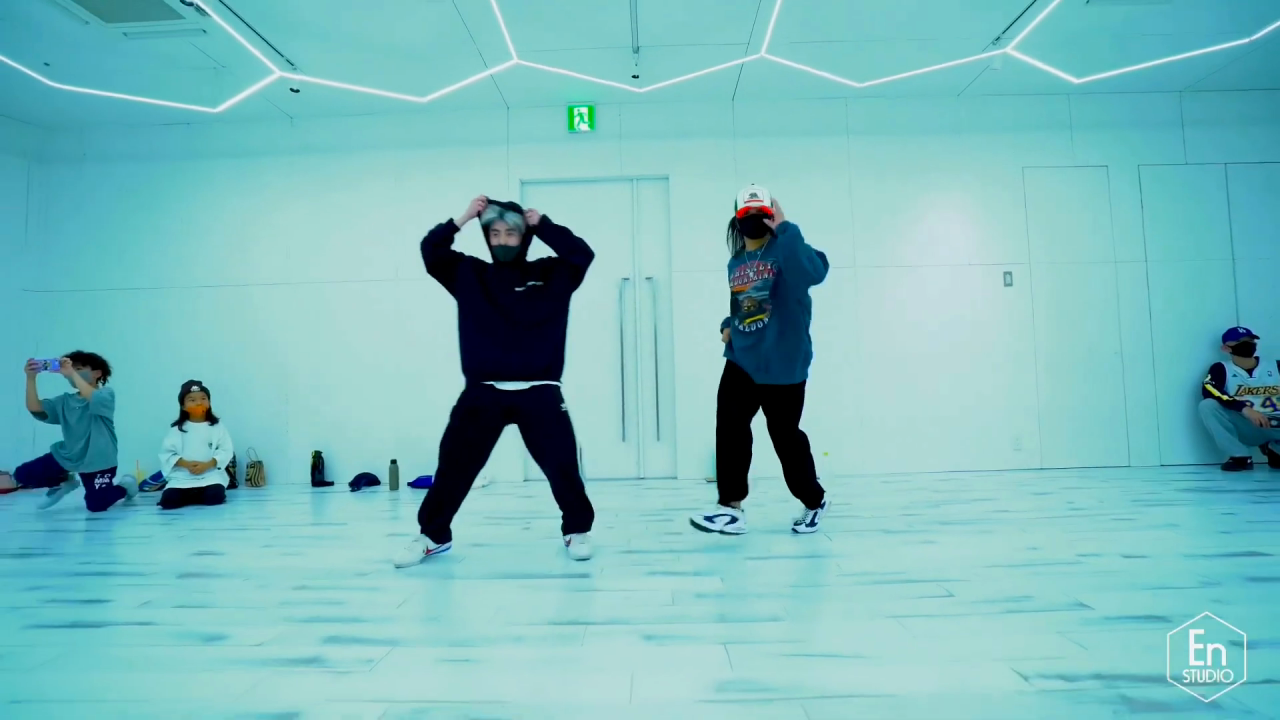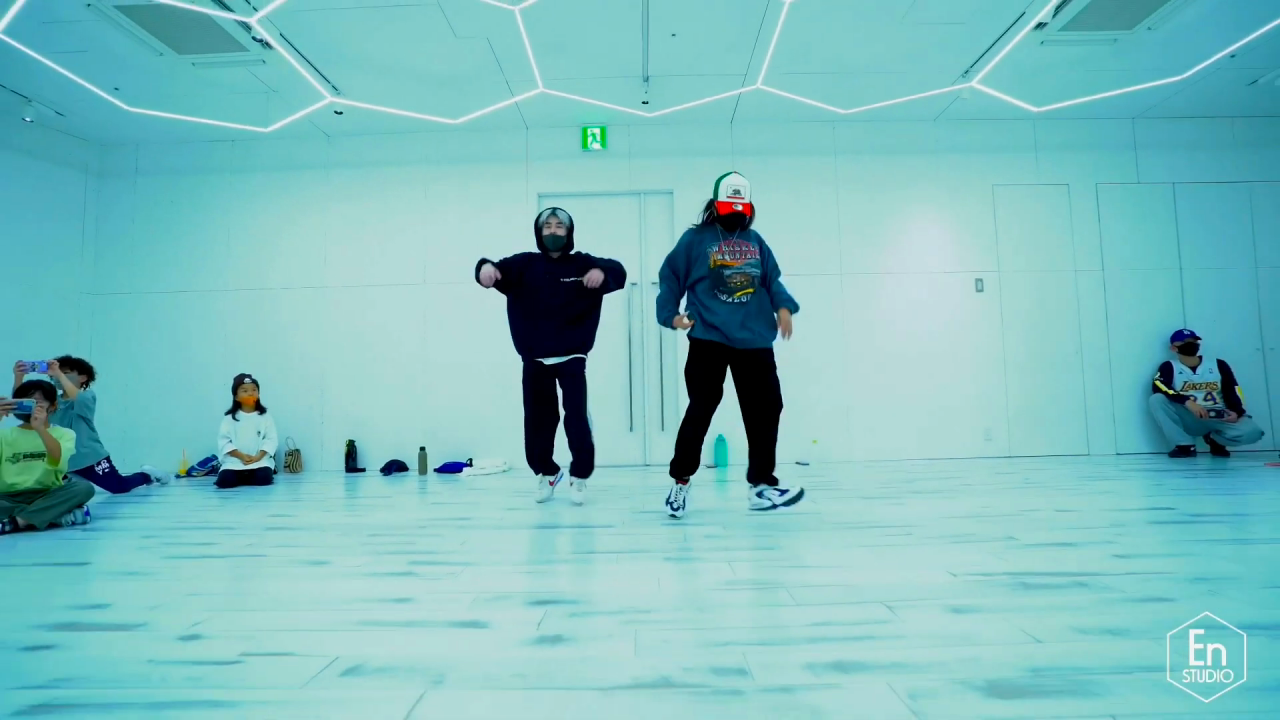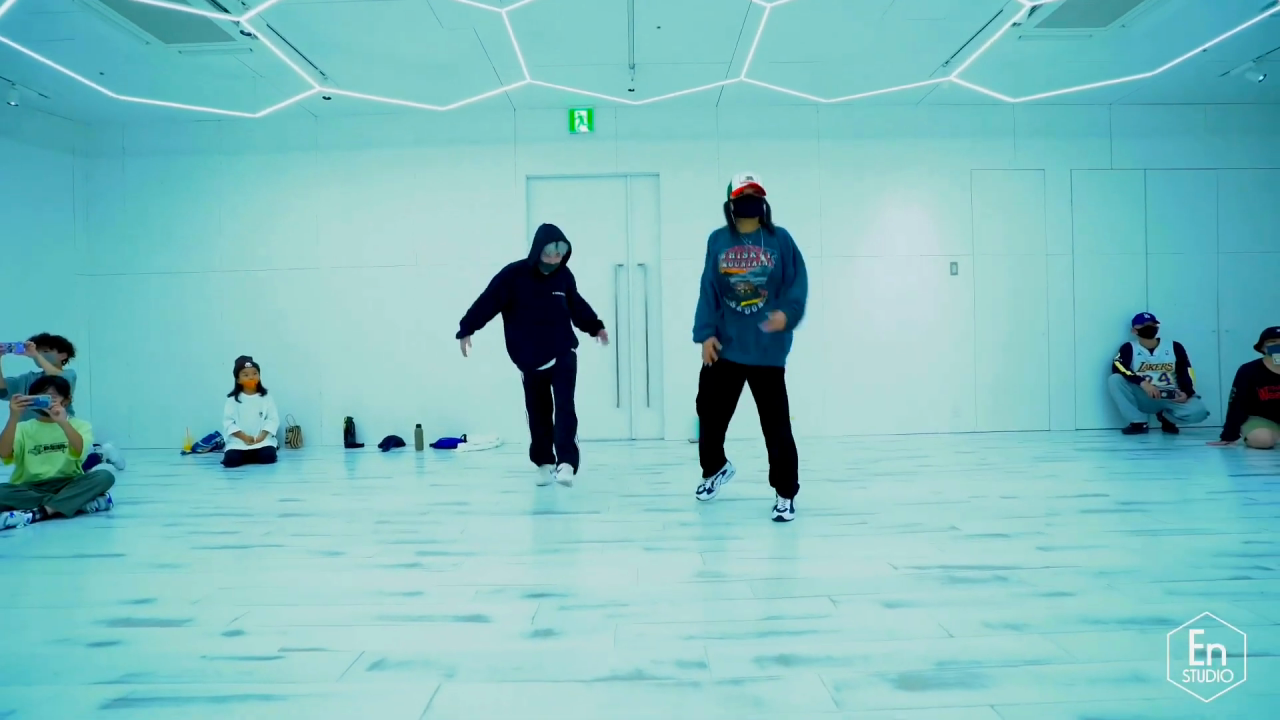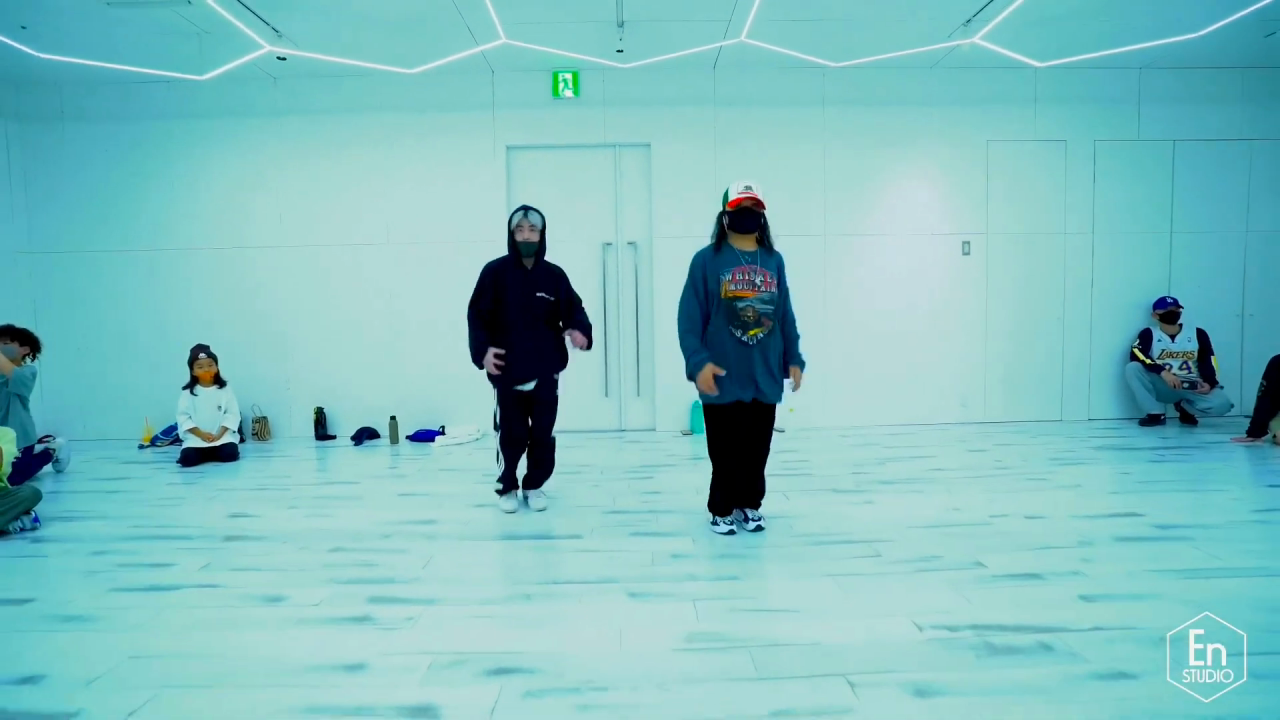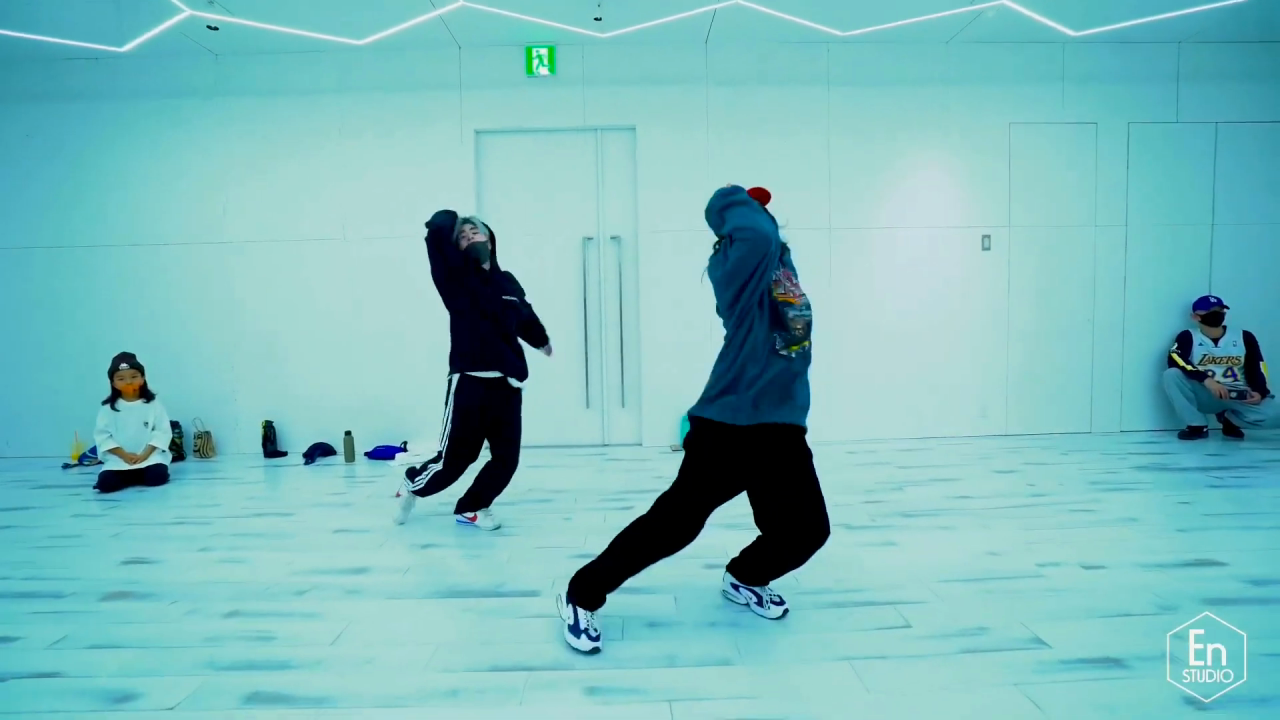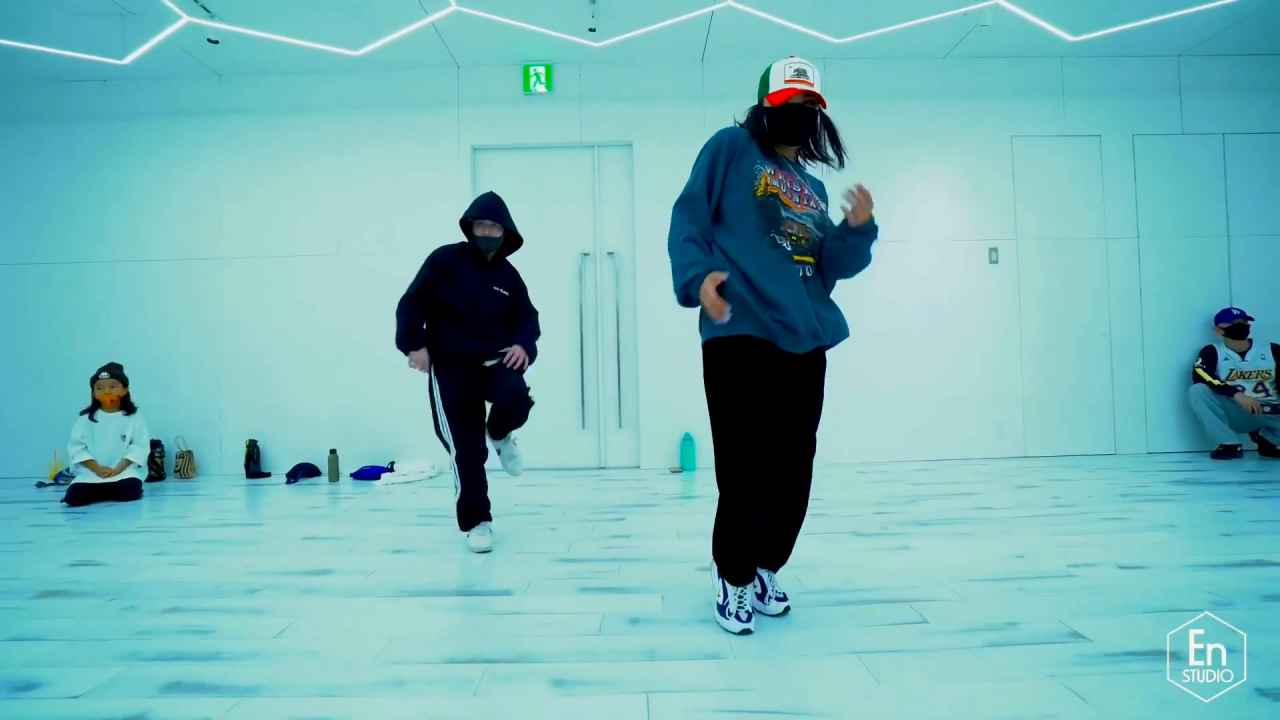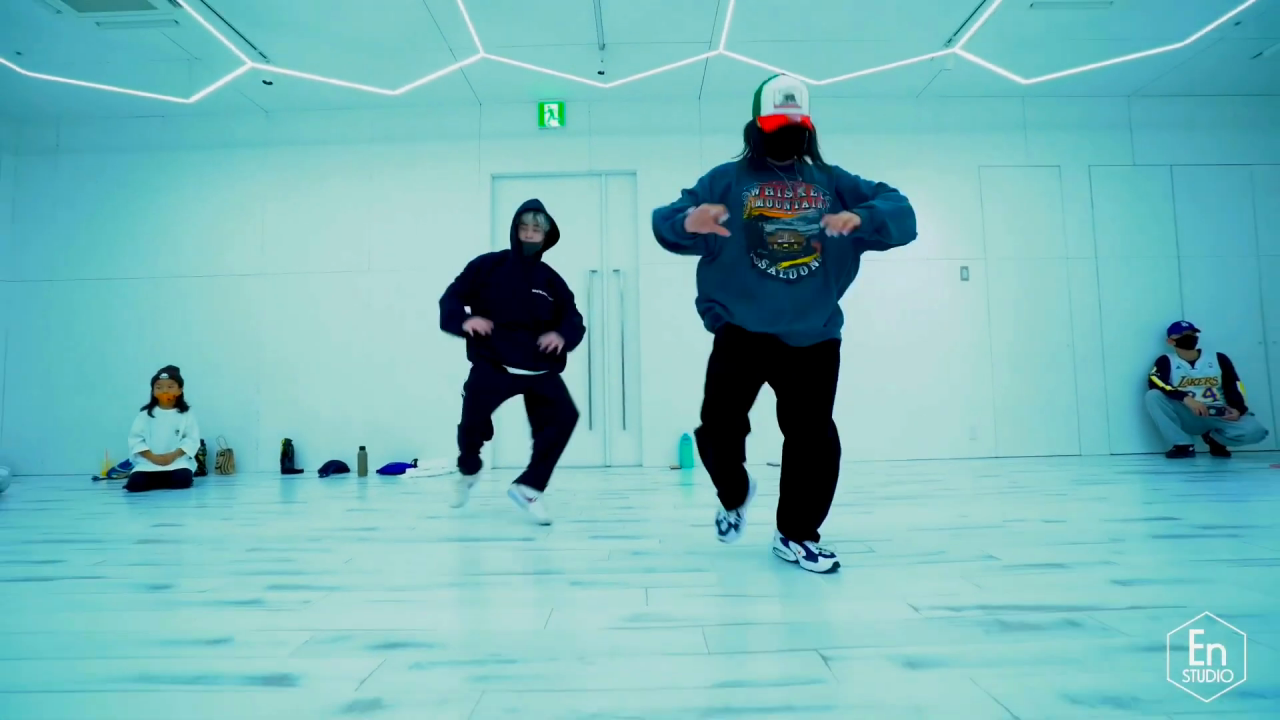
dt=0.7s
person 1, frame 1
left shoulder: (785, 248)
right shoulder: (735, 262)
left elbow: (814, 270)
left wrist: (785, 229)
right wrist: (730, 326)
left hip: (781, 364)
right hip: (741, 360)
left knee: (786, 435)
right knee: (731, 427)
left ankle: (813, 501)
right ankle: (731, 506)
person 1, frame 2
left shoulder: (755, 241)
right shoulder: (696, 238)
left elbow: (771, 282)
right elbow: (671, 278)
left wrist: (784, 308)
right wrist: (671, 312)
left hip: (753, 339)
right hip: (707, 336)
left knee: (766, 406)
right knee: (703, 404)
left ankle: (763, 485)
right ankle: (681, 480)
person 1, frame 3
left shoulder: (780, 239)
right shoulder: (718, 240)
left elbow: (797, 286)
right elbow: (709, 293)
left wrist: (785, 314)
right wrist: (705, 333)
left hip: (766, 349)
right hip: (724, 347)
left knee: (775, 419)
right knee: (711, 412)
left ankle: (785, 493)
right ankle: (716, 468)
person 1, frame 4
left shoulder: (772, 261)
right shoulder: (707, 261)
left elbow: (784, 316)
right elbow: (691, 320)
left wrist: (795, 360)
right wrist: (697, 365)
left hip: (765, 378)
right hip: (723, 380)
left knee: (755, 452)
right knee: (726, 452)
left ankle: (748, 504)
right ankle: (722, 510)
person 1, frame 5
left shoulder: (776, 259)
right shoulder: (739, 258)
right elbow: (758, 235)
right wrist: (735, 202)
left hip: (783, 423)
right hip: (733, 415)
left knee: (807, 528)
right knee: (676, 519)
left ankle: (746, 579)
right ankle: (582, 598)
person 1, frame 6
left shoulder: (813, 187)
right shoulder: (730, 148)
left elbow: (829, 268)
right elbow: (688, 220)
left wrist: (858, 230)
right wrist: (696, 278)
left hip: (808, 338)
right hip: (742, 333)
left knee: (794, 464)
right knee: (751, 463)
left ankle: (765, 565)
right ankle: (734, 576)
person 1, frame 7
left shoulder: (831, 181)
right shoulder: (729, 179)
left elbow: (901, 217)
right elbow: (667, 223)
left wrist: (862, 221)
right wrist: (688, 220)
left hip: (814, 335)
right hip: (742, 330)
left knee: (814, 439)
right knee: (719, 431)
left ankle: (796, 534)
right ankle: (734, 496)
person 2, frame 1
left shoulder: (548, 274)
right shoulder: (469, 274)
left elbow: (581, 255)
right elbow: (432, 252)
left wrist: (542, 225)
right wrist: (462, 220)
left hip: (538, 387)
right hip: (484, 389)
left knee: (561, 458)
right knee: (455, 461)
left ankle: (577, 529)
right ankle: (433, 535)
person 2, frame 2
left shoulder: (581, 264)
right shoulder: (526, 264)
left elbow: (617, 273)
right elbow: (501, 275)
left wrist: (602, 272)
right wrist: (486, 269)
left hip: (571, 355)
right hip: (535, 358)
left knee: (576, 415)
right knee: (538, 417)
left ankle: (579, 476)
right ankle: (547, 473)
person 2, frame 3
left shoulder: (564, 275)
right shoulder: (513, 275)
left elbow: (576, 303)
right elbow: (487, 303)
left wrist: (595, 326)
right wrist: (466, 330)
left hip: (563, 353)
right hip: (530, 358)
left knee: (564, 406)
right knee: (538, 413)
person 2, frame 4
left shoulder: (553, 275)
right shoulder: (495, 272)
left elbow: (573, 311)
right elbow: (477, 317)
left wrist: (581, 332)
right wrist: (482, 353)
left hip: (545, 370)
right hip: (507, 372)
left knee: (542, 434)
right knee: (510, 435)
left ankle: (534, 487)
right ankle: (507, 488)
person 2, frame 5
left shoulder: (507, 282)
right shoulder: (454, 272)
left elbow: (525, 318)
right elbow: (438, 232)
left wrist: (541, 340)
right wrist: (452, 226)
left hip: (508, 380)
right hip: (470, 376)
left knee: (506, 457)
right knee: (454, 456)
left ankle: (471, 507)
right ankle: (412, 487)
person 2, frame 6
left shoulder: (509, 276)
right shoulder: (446, 259)
left elbow: (526, 323)
right elbow: (413, 302)
left wrist: (525, 347)
right wrist: (413, 344)
left hip: (494, 360)
right hip: (449, 362)
left knee: (514, 398)
right knee: (464, 443)
left ankle: (499, 436)
right ankle: (475, 522)
person 2, frame 7
left shoulder: (550, 280)
right shoulder: (488, 266)
left elbow: (574, 323)
right elbow: (450, 301)
left wrist: (562, 337)
right wrist: (465, 320)
left hip: (538, 368)
right hip: (492, 365)
left knee: (563, 417)
right knee: (474, 421)
left ankle: (528, 488)
right ankle: (469, 470)
